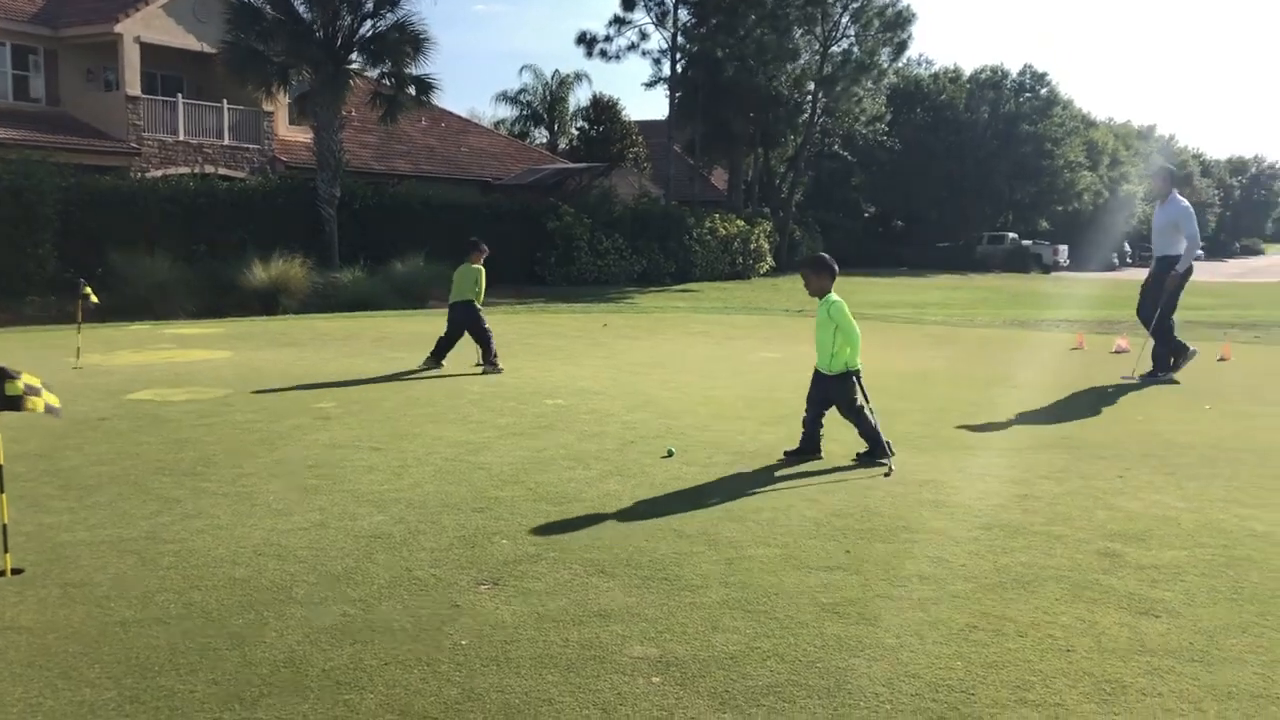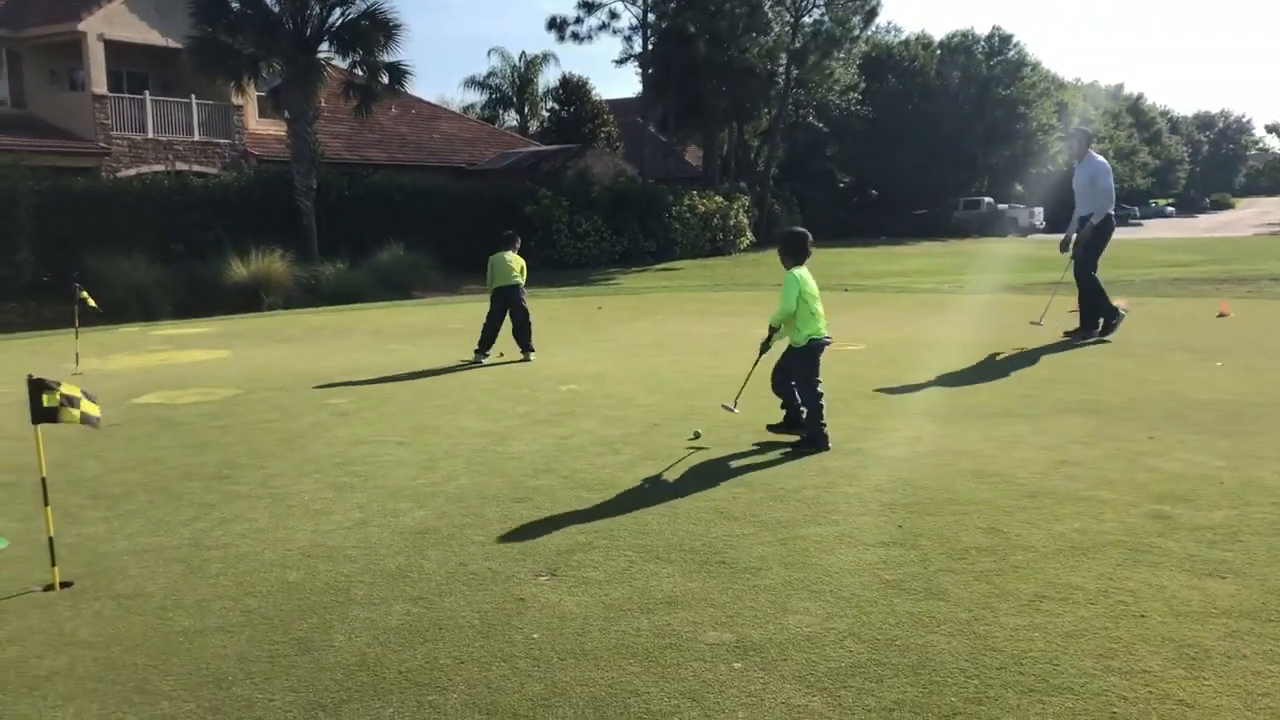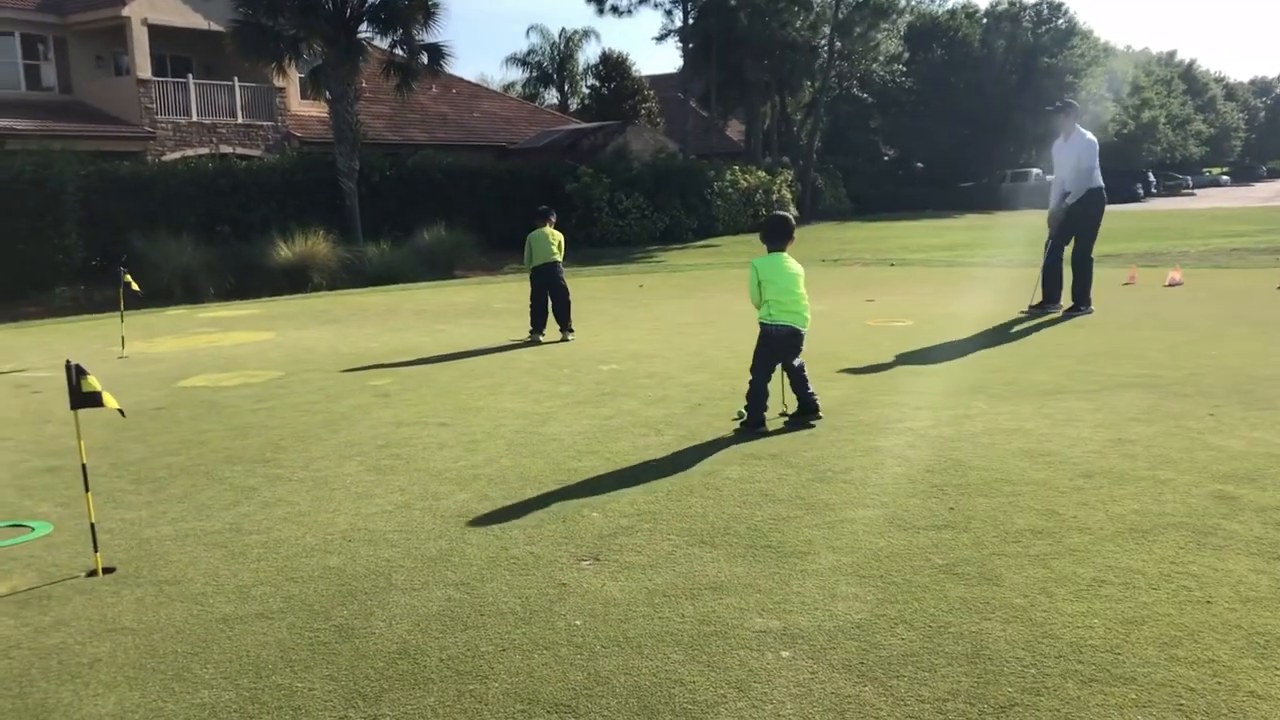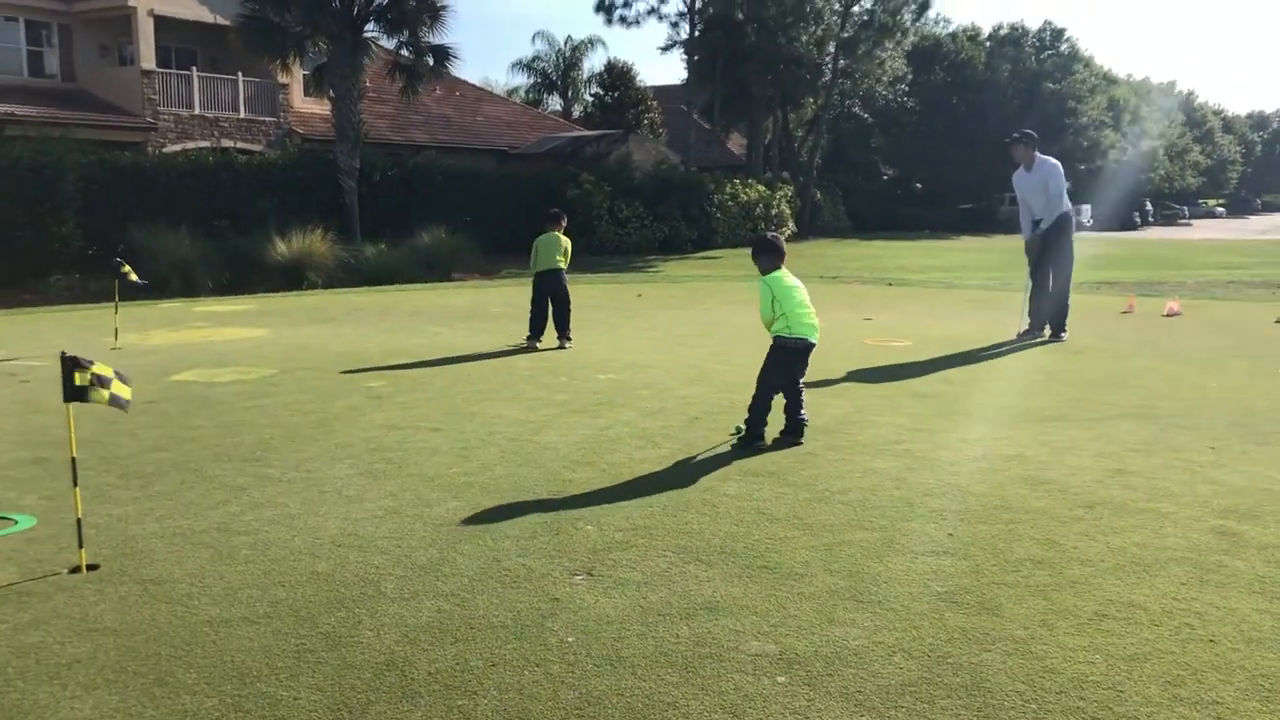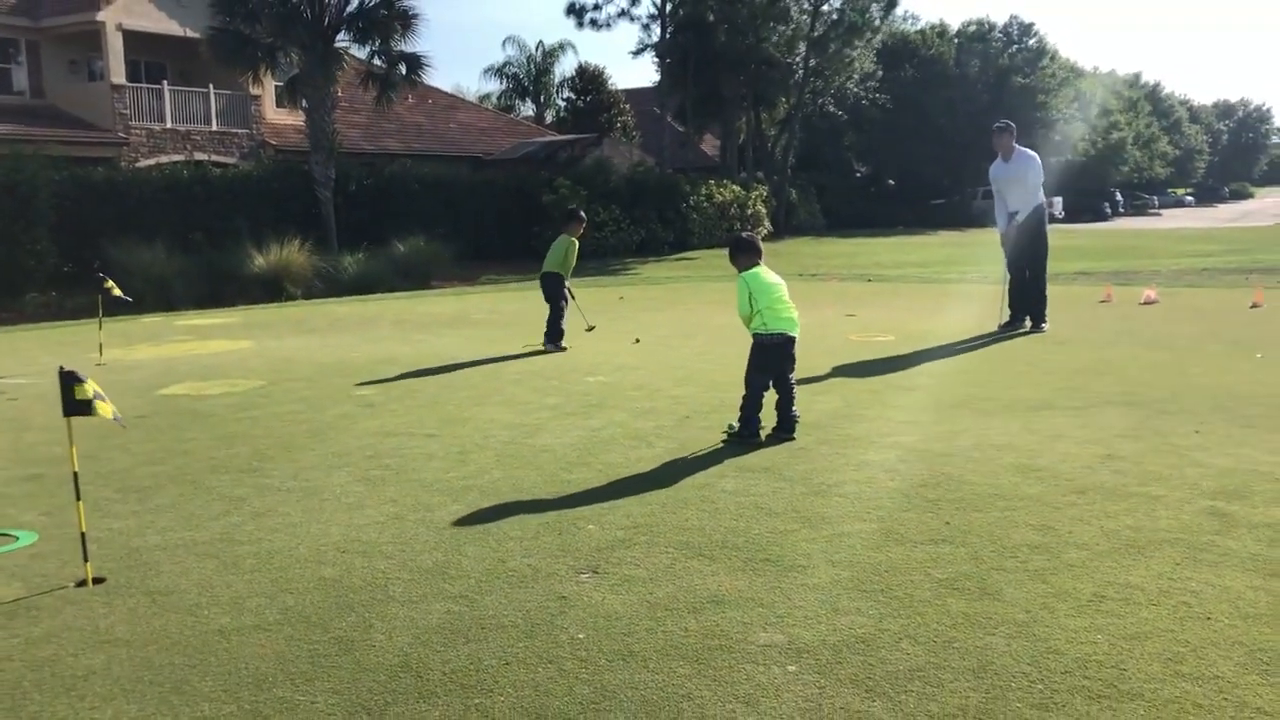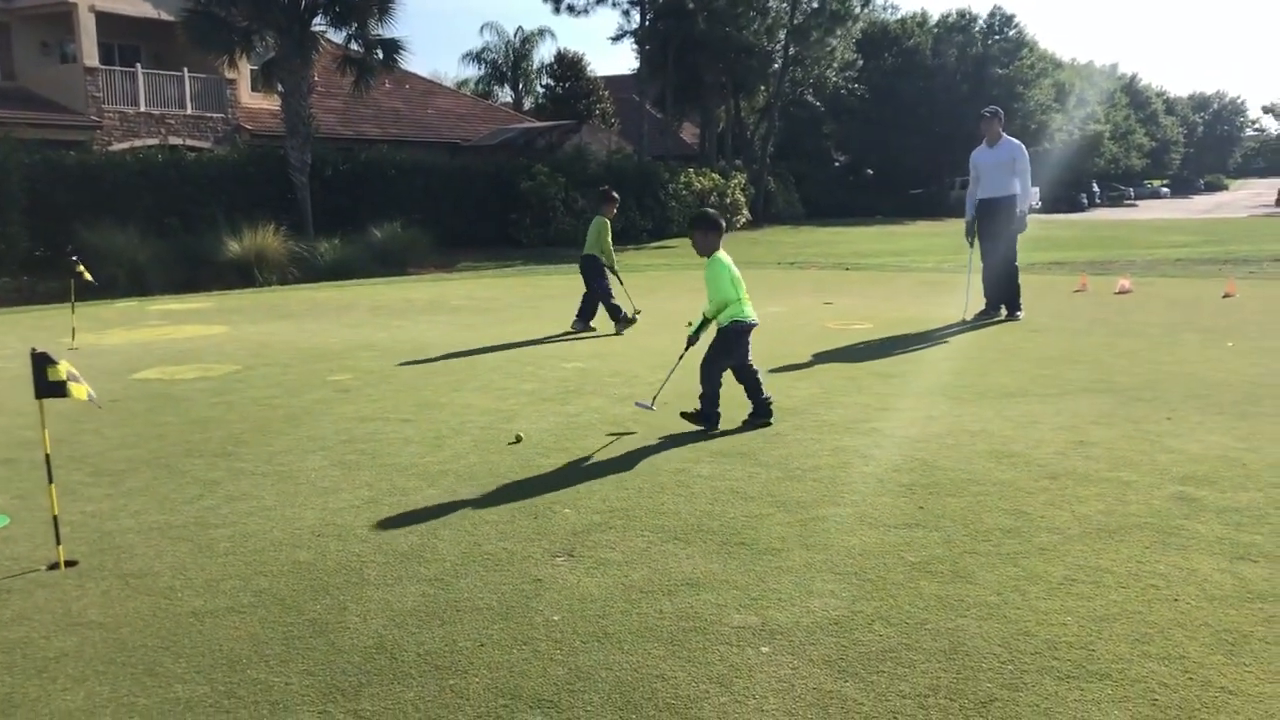
dt=0.7s
person 1, frame 1
left shoulder: (834, 305)
right shoulder: (822, 305)
left elbow: (854, 334)
left wrist: (853, 365)
left hip: (840, 371)
right hip: (824, 370)
left knee: (852, 410)
right knee: (813, 409)
left ankle: (880, 449)
right ankle: (810, 447)
person 1, frame 2
left shoulder: (793, 276)
right shoulder: (802, 275)
left elbow: (787, 308)
left wrist: (773, 323)
right wrist: (772, 337)
left hip: (808, 341)
right hip: (801, 341)
left knee: (808, 388)
right knee: (780, 377)
left ankle: (817, 437)
right ankle: (794, 421)
person 1, frame 3
left shoulder: (758, 265)
right shoulder: (797, 267)
left elbow: (756, 299)
right elbow: (798, 296)
left hip: (773, 327)
right hip: (798, 326)
left knee: (760, 374)
right knee: (795, 367)
left ankle: (755, 420)
right ankle: (808, 409)
person 1, frame 4
left shoulder: (768, 282)
right shoulder: (795, 281)
left elbow: (767, 316)
left wrist: (775, 331)
left hip: (787, 340)
right hip: (808, 338)
left knee: (766, 386)
right knee: (794, 386)
left ankle: (754, 434)
right ankle: (794, 430)
person 1, frame 5
left shoulder: (745, 279)
right shoulder: (775, 277)
left elbow: (745, 312)
right elbow: (781, 307)
left wrist: (753, 327)
left hip: (767, 336)
right hip: (789, 334)
left knee: (754, 384)
right knee: (785, 382)
left ankle: (748, 430)
right ankle: (786, 427)
person 1, frame 6
left shoulder: (717, 262)
right shoulder: (719, 261)
left elbow: (723, 297)
right elbow: (720, 299)
left wrist: (707, 315)
right wrist: (697, 331)
left hip: (734, 324)
right hip: (741, 322)
left knee: (710, 368)
right knee: (743, 368)
left ankle: (708, 414)
right ankle: (762, 411)
person 2, frame 1
left shoulder: (1181, 207)
right shoulder: (1160, 205)
left elbow: (1194, 242)
left wrist: (1177, 272)
right wrist: (1151, 272)
left hip: (1176, 267)
right hip: (1162, 266)
left knee: (1157, 314)
right knee: (1145, 311)
left ankle: (1162, 368)
right ankle: (1180, 350)
person 2, frame 2
left shoulder: (1098, 165)
right shoulder: (1080, 167)
left elbow: (1108, 199)
left wrist: (1090, 226)
right wrist: (1069, 234)
left hip: (1099, 224)
right hip: (1086, 225)
left knee: (1083, 272)
right knee: (1081, 273)
left ankle: (1111, 314)
right ankle: (1089, 325)
person 2, frame 3
left shoulder: (1087, 141)
right shoulder: (1058, 145)
left elbow: (1086, 179)
left wrist: (1063, 206)
right wrist: (1053, 208)
left hip: (1090, 198)
right hip: (1070, 200)
left knee: (1081, 252)
right knee: (1053, 247)
left ankle: (1083, 303)
right ankle: (1050, 299)
person 2, frame 4
left shoulder: (1051, 167)
right shoulder: (1018, 177)
left elbow: (1057, 202)
right elbow: (1024, 209)
left wrist: (1040, 231)
right wrist: (1028, 238)
left hip: (1059, 222)
right hip: (1038, 225)
left knee: (1060, 276)
right knee: (1038, 277)
left ankle: (1059, 327)
right ankle: (1037, 325)
person 2, frame 5
left shoulder: (1029, 159)
right shoulder: (995, 169)
left elbow: (1033, 193)
right elbow: (999, 201)
left wrist: (1016, 223)
right wrist: (1003, 230)
left hip: (1033, 215)
right hip: (1012, 220)
left knee: (1036, 269)
right knee: (1015, 271)
left ankle: (1039, 318)
right ankle: (1017, 317)
person 2, frame 6
left shoulder: (1015, 148)
right shoulder: (977, 154)
left elbow: (1024, 181)
right elbow: (973, 186)
left wrist: (1023, 211)
right wrist: (969, 218)
left hip: (1007, 205)
right hip: (984, 208)
left knee: (1007, 258)
right knee: (989, 260)
left ankle: (1014, 307)
right ankle: (993, 305)
